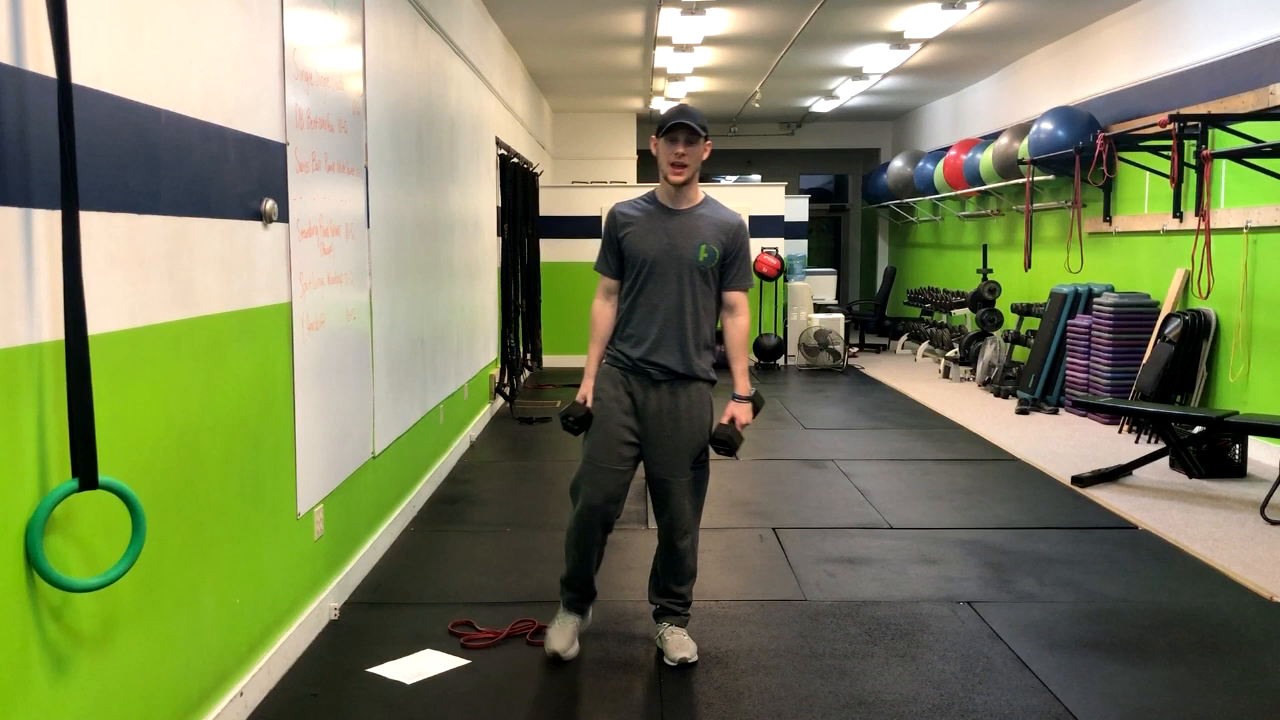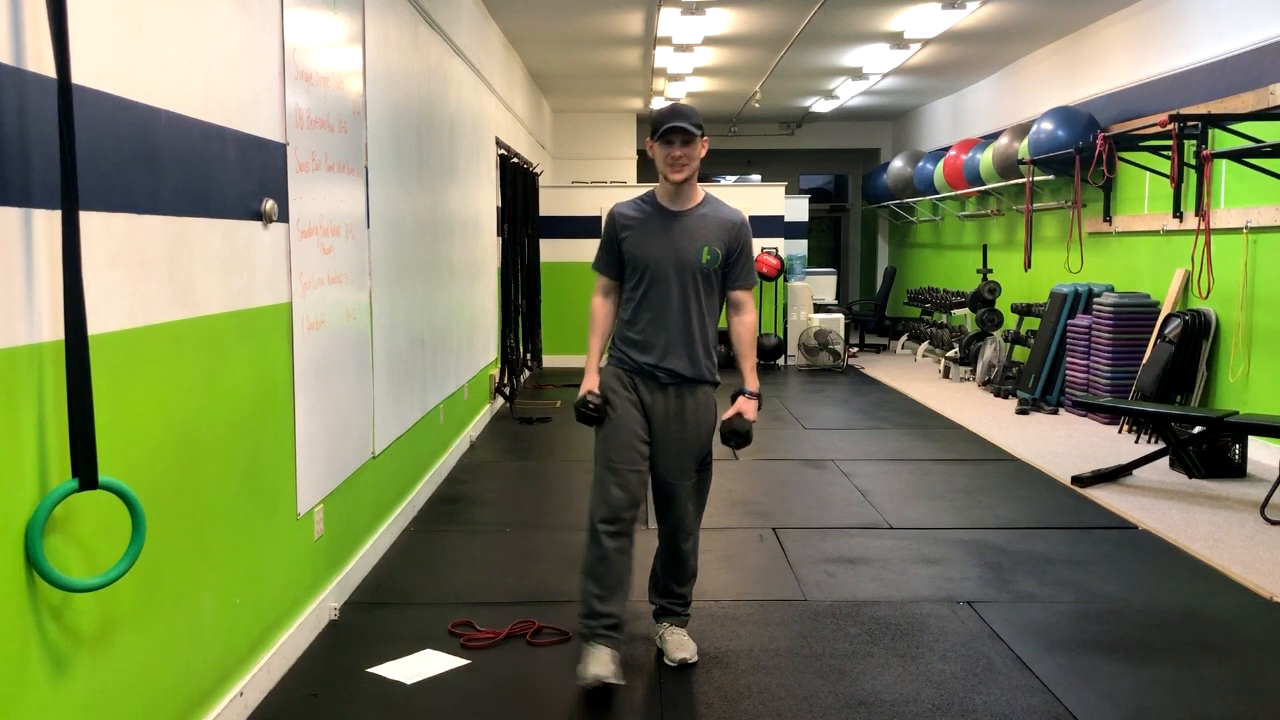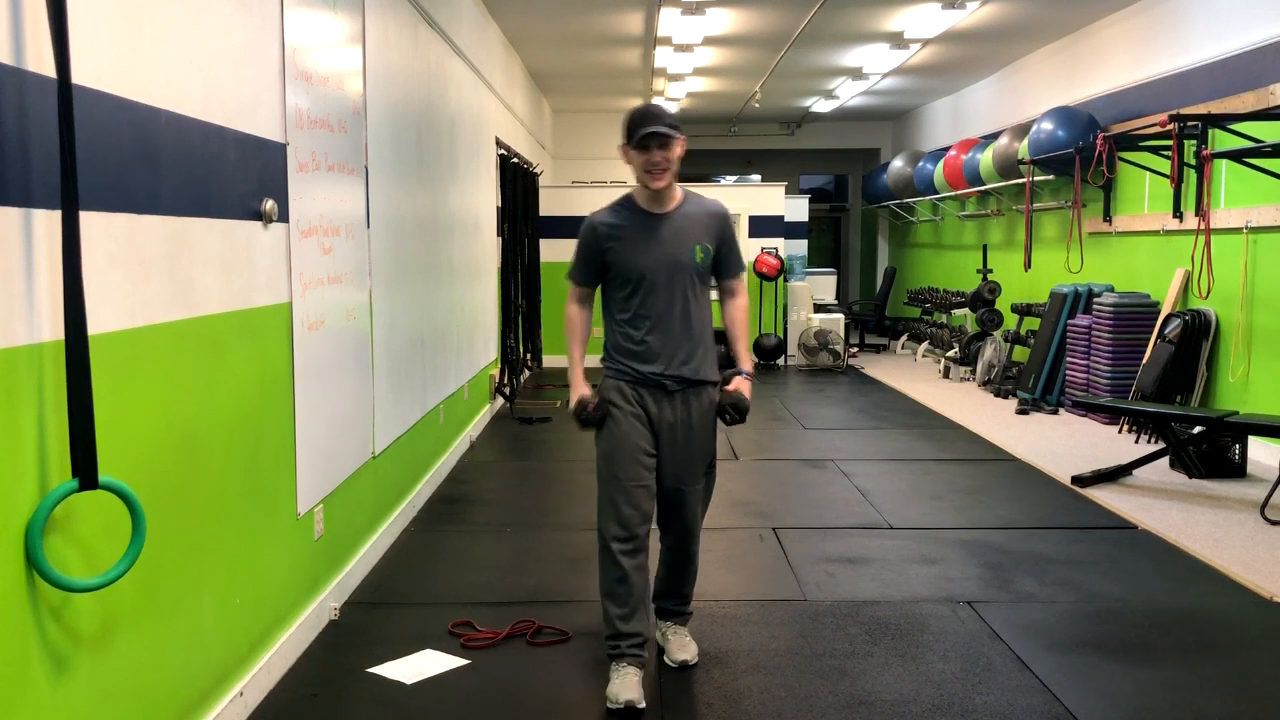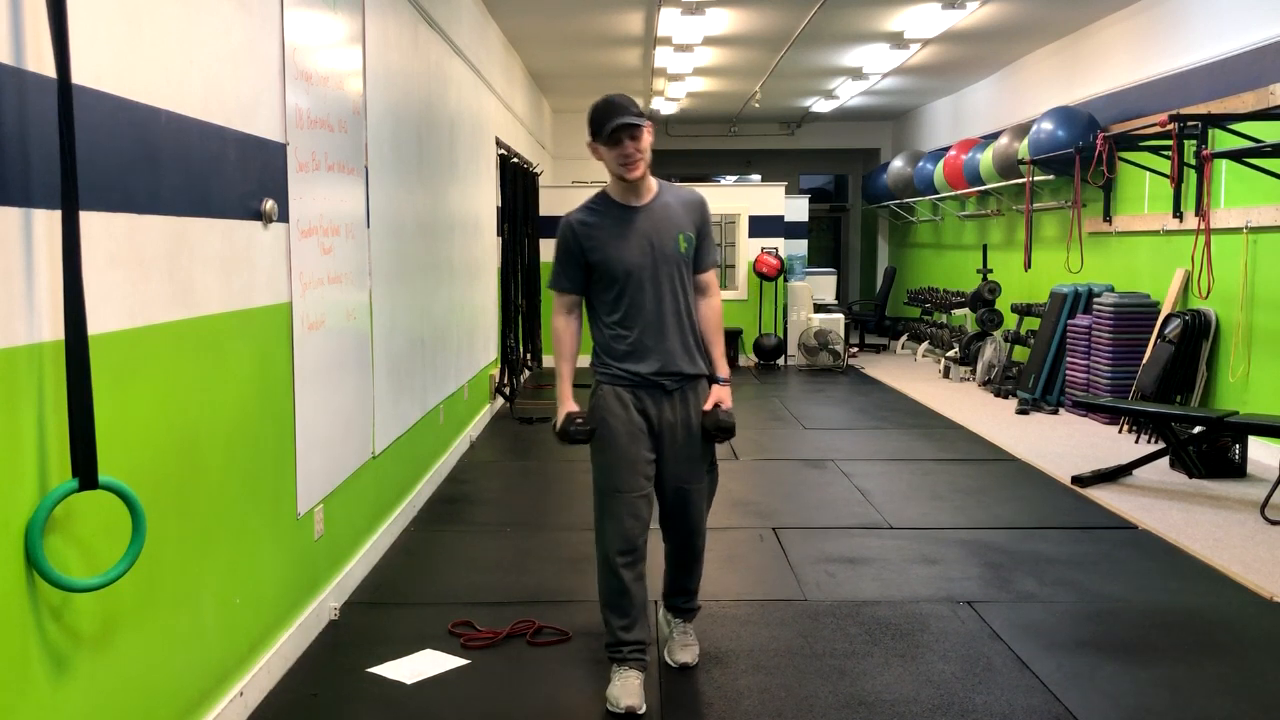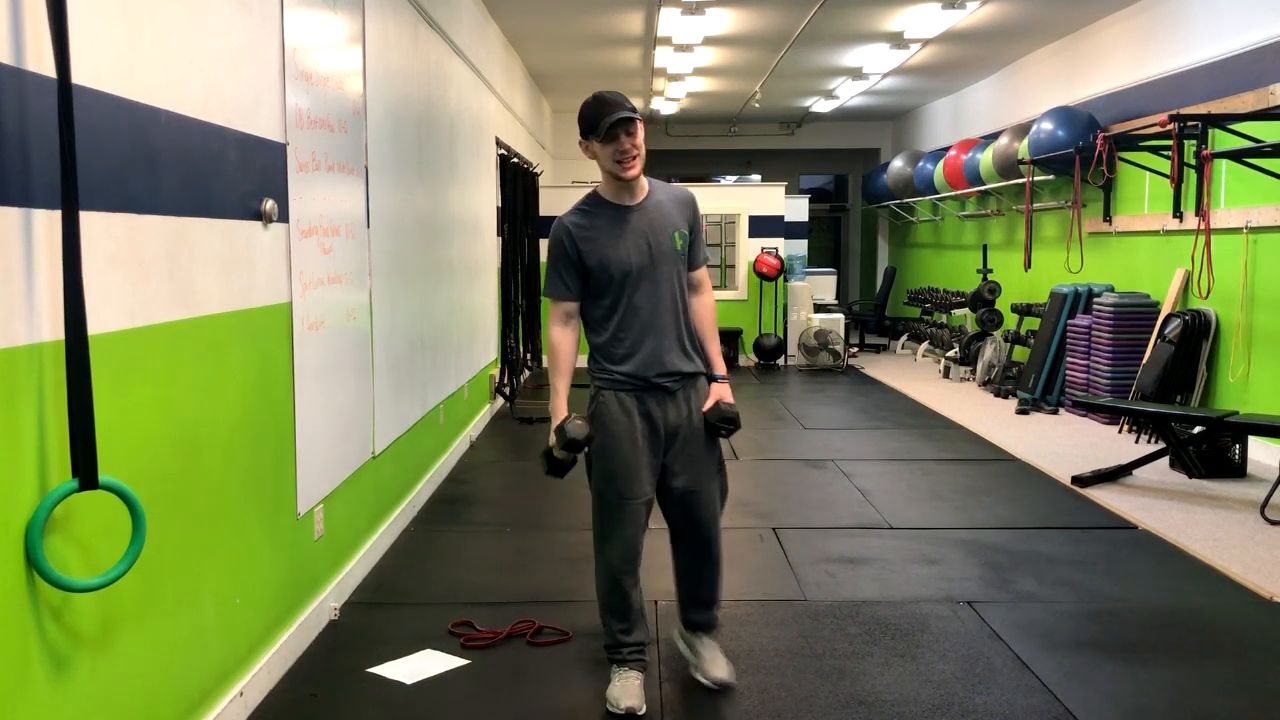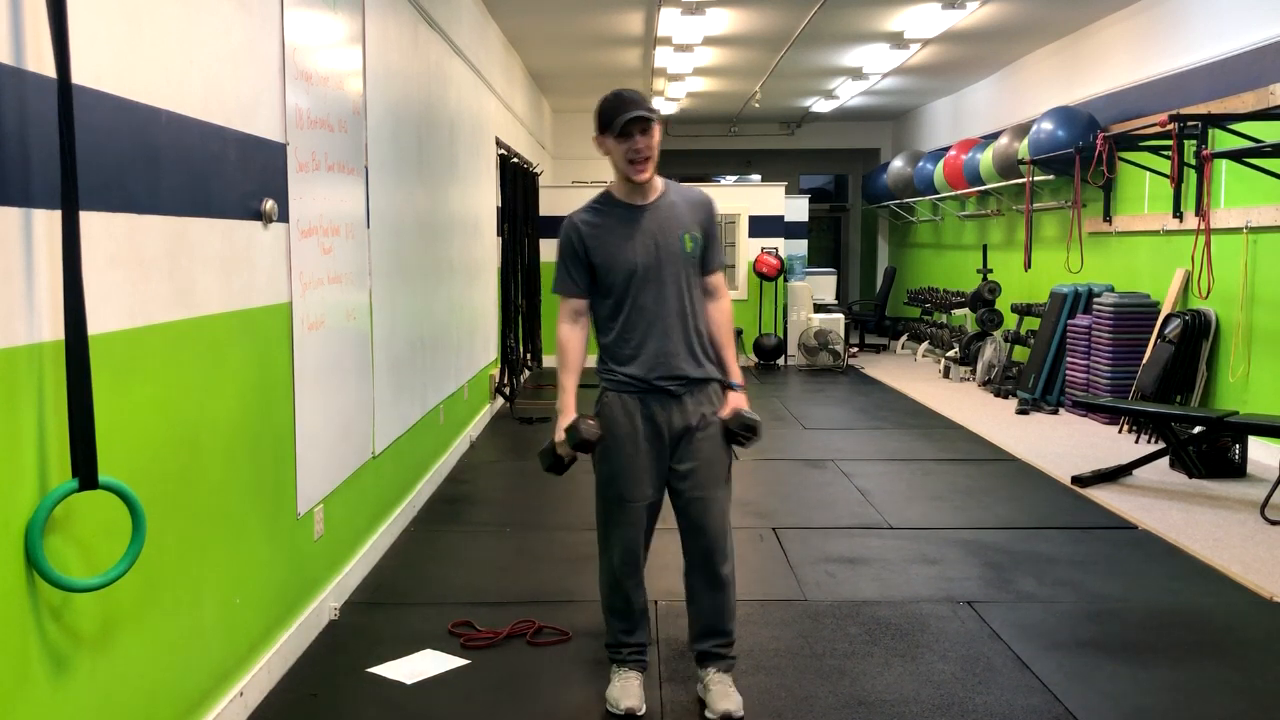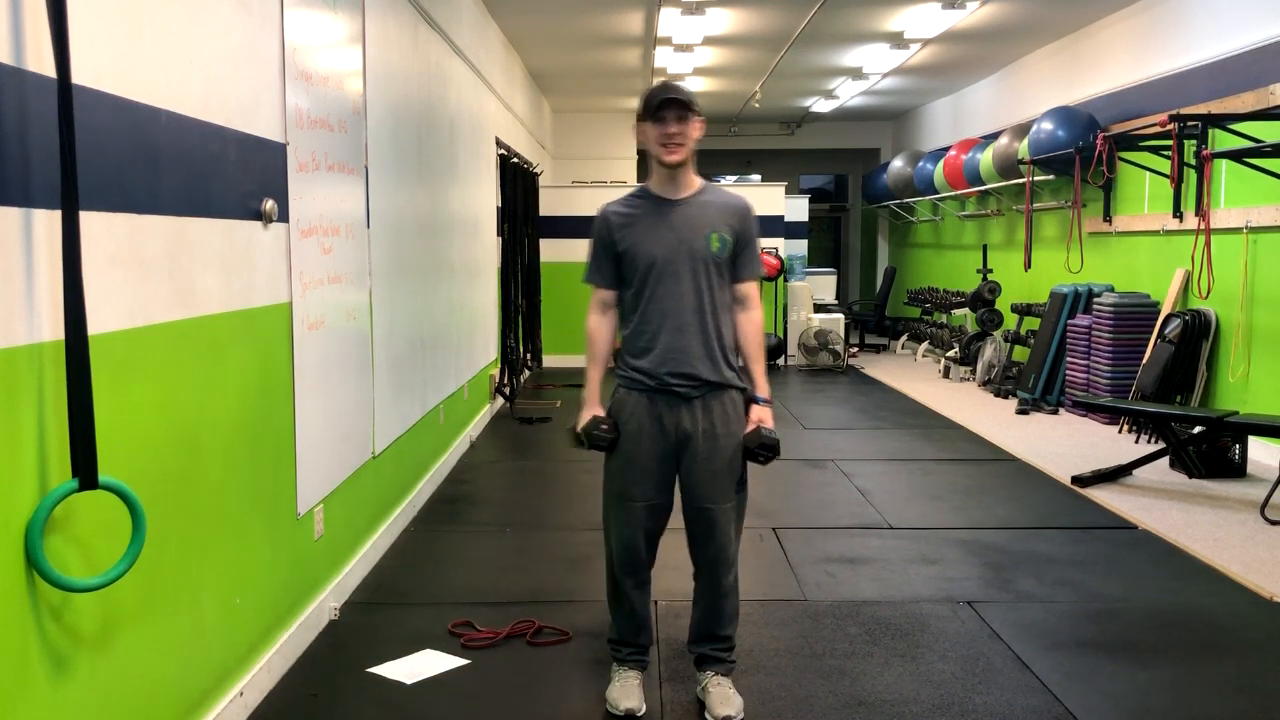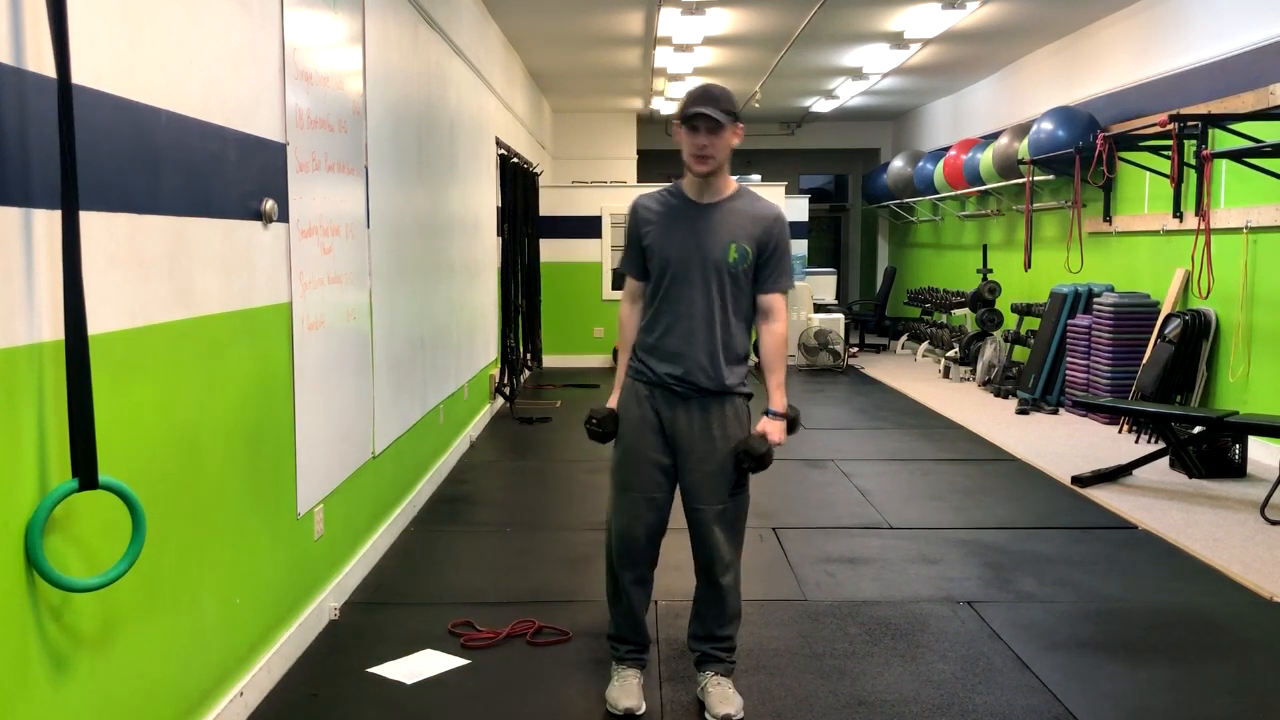
dt=0.3s
person 1, frame 1
left shoulder: (727, 227)
right shoulder: (624, 218)
left elbow: (734, 312)
right elbow: (607, 298)
left wrist: (742, 392)
right wrist: (589, 373)
left hip: (686, 387)
right hip: (621, 380)
left knee: (679, 516)
right knee: (594, 500)
left ankle: (671, 617)
right ankle: (574, 604)
person 1, frame 2
left shoulder: (729, 225)
right shoulder: (624, 218)
left elbow: (741, 308)
right elbow: (606, 295)
left wrist: (750, 389)
right wrist: (592, 368)
left hip: (692, 389)
right hip: (626, 382)
left knee: (681, 518)
right knee: (612, 512)
left ankle: (671, 617)
right ankle: (601, 638)
person 1, frame 3
left shoulder: (711, 217)
right shoulder: (603, 226)
left elbow: (733, 293)
right elbow: (579, 299)
left wrist: (742, 367)
right wrist: (577, 374)
left hip: (693, 391)
right hip: (625, 392)
left knee: (684, 519)
right knee: (624, 526)
left ankle: (674, 618)
right ankle: (627, 654)
person 1, frame 4
left shoulder: (689, 207)
right shoulder: (581, 226)
left elbow: (706, 294)
right elbow: (567, 311)
left wrist: (720, 377)
right wrist: (565, 394)
left hip: (687, 389)
right hip: (619, 394)
left knee: (687, 518)
right knee: (621, 533)
left ankle: (678, 614)
right ankle: (627, 657)
person 1, frame 5
left shoulder: (679, 204)
right shoulder: (573, 229)
left elbow: (698, 292)
right elbow: (564, 322)
left wrist: (719, 376)
right wrist: (558, 411)
left hip: (688, 391)
right hip: (620, 400)
left knee: (701, 526)
right knee: (620, 537)
left ankle: (698, 634)
right ankle: (627, 659)
person 1, frame 6
left shoulder: (696, 207)
right shoulder: (584, 227)
left elbow: (714, 297)
right elbow: (572, 318)
left wrist: (734, 383)
right wrist: (566, 410)
left hip: (699, 396)
right hip: (626, 403)
left knee: (711, 538)
right knee: (624, 541)
left ankle: (715, 665)
right ankle: (627, 660)
person 1, frame 7
left shoulder: (733, 212)
right shoulder: (616, 218)
left elbow: (746, 307)
right elbow: (603, 311)
left wrist: (760, 395)
right wrist: (592, 397)
left hip: (716, 401)
right hip: (639, 401)
left knee: (717, 544)
right knee: (630, 541)
left ankle: (714, 666)
right ankle: (629, 661)
person 1, frame 8
left shoulder: (763, 220)
right shoulder: (648, 211)
left elbow: (771, 317)
right elbow: (632, 301)
left wrist: (775, 408)
right wrist: (618, 386)
left hip: (720, 405)
right hip: (648, 398)
left knee: (718, 546)
right knee: (630, 537)
left ankle: (714, 666)
right ankle: (628, 659)
